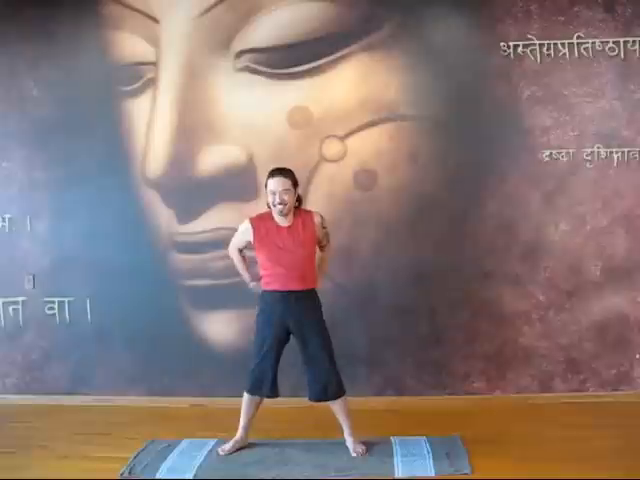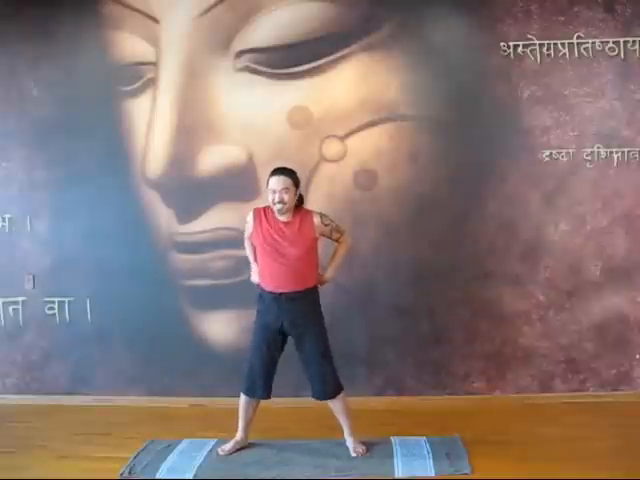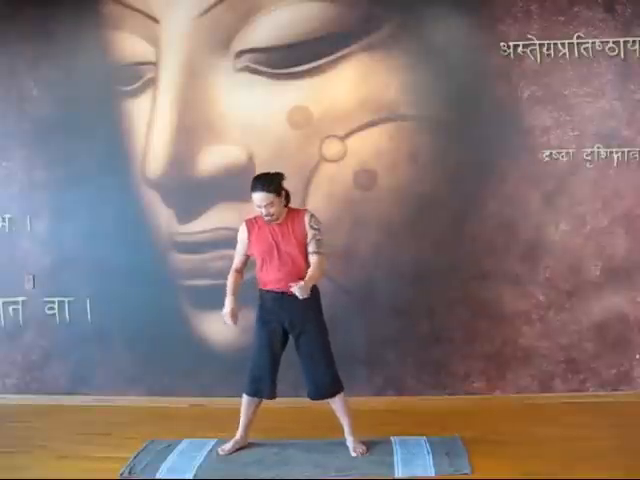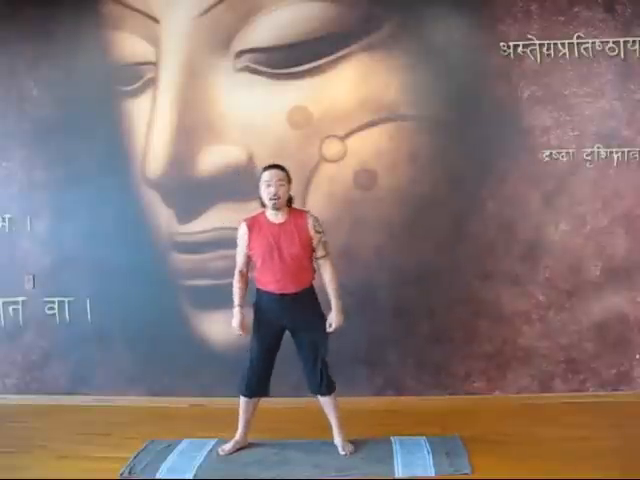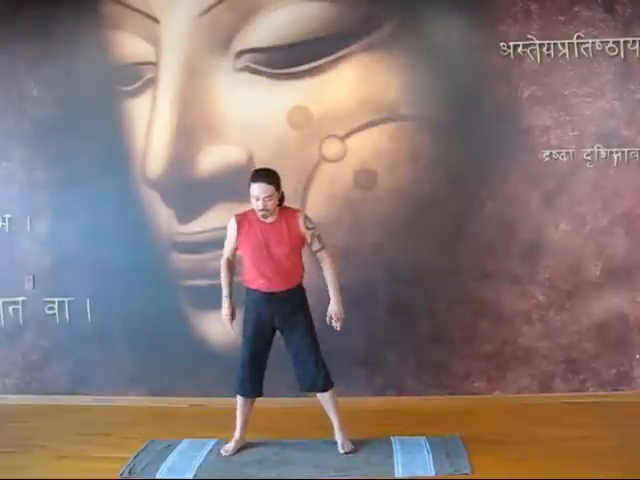
dt=0.7s
person 1, frame 1
left shoulder: (314, 221)
right shoulder: (253, 225)
left elbow: (325, 248)
right elbow: (233, 250)
right wrist: (249, 280)
left hip: (307, 303)
right hip: (272, 304)
left knee: (326, 371)
right knee: (261, 371)
left ankle: (349, 435)
right ankle: (241, 435)
person 1, frame 2
left shoulder: (315, 220)
right shoulder: (256, 217)
left elbow: (344, 239)
left wrist: (329, 271)
right wrist: (254, 267)
left hip: (305, 304)
right hip: (269, 305)
left knee: (324, 373)
right knee: (256, 372)
left ankle: (349, 435)
right ankle: (241, 435)
person 1, frame 3
left shoulder: (306, 220)
right shoulder: (249, 228)
left elbow: (317, 262)
right elbow: (237, 268)
left wrist: (307, 283)
right wrist: (230, 298)
left hip: (304, 303)
right hip: (270, 305)
left knee: (323, 370)
right knee: (259, 372)
left ankle: (350, 434)
right ankle: (241, 435)
person 1, frame 4
left shoulder: (308, 221)
right shoulder: (249, 227)
left elbow: (325, 265)
right elbow: (241, 271)
left wrist: (336, 307)
right wrist: (237, 309)
left hip: (304, 303)
right hip: (268, 304)
left knee: (319, 369)
right knee: (255, 371)
left ankle: (338, 434)
right ankle: (241, 435)
person 1, frame 5
left shoulder: (298, 220)
right shoulder: (238, 223)
left elbow: (323, 255)
right elbow: (226, 259)
left wrist: (335, 299)
right wrist: (226, 299)
left hip: (293, 301)
right hip: (257, 303)
left knee: (313, 366)
right knee: (249, 368)
left ankle: (339, 431)
right ankle: (238, 435)
